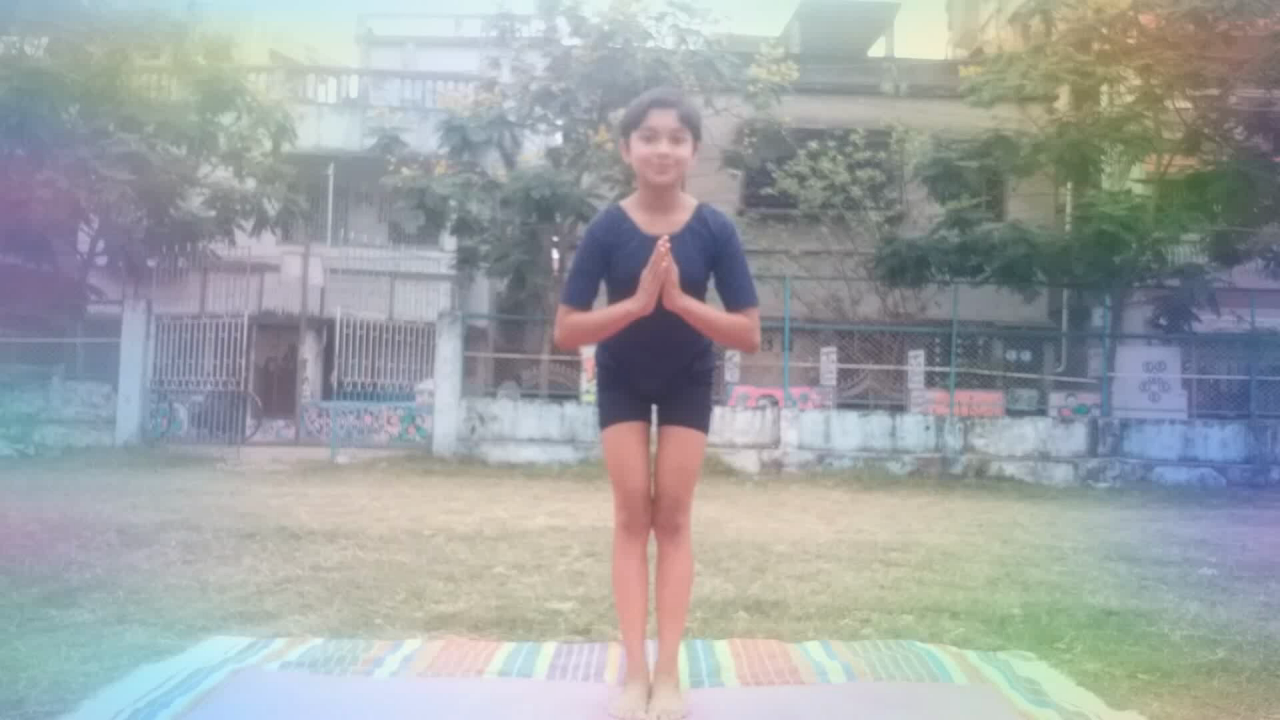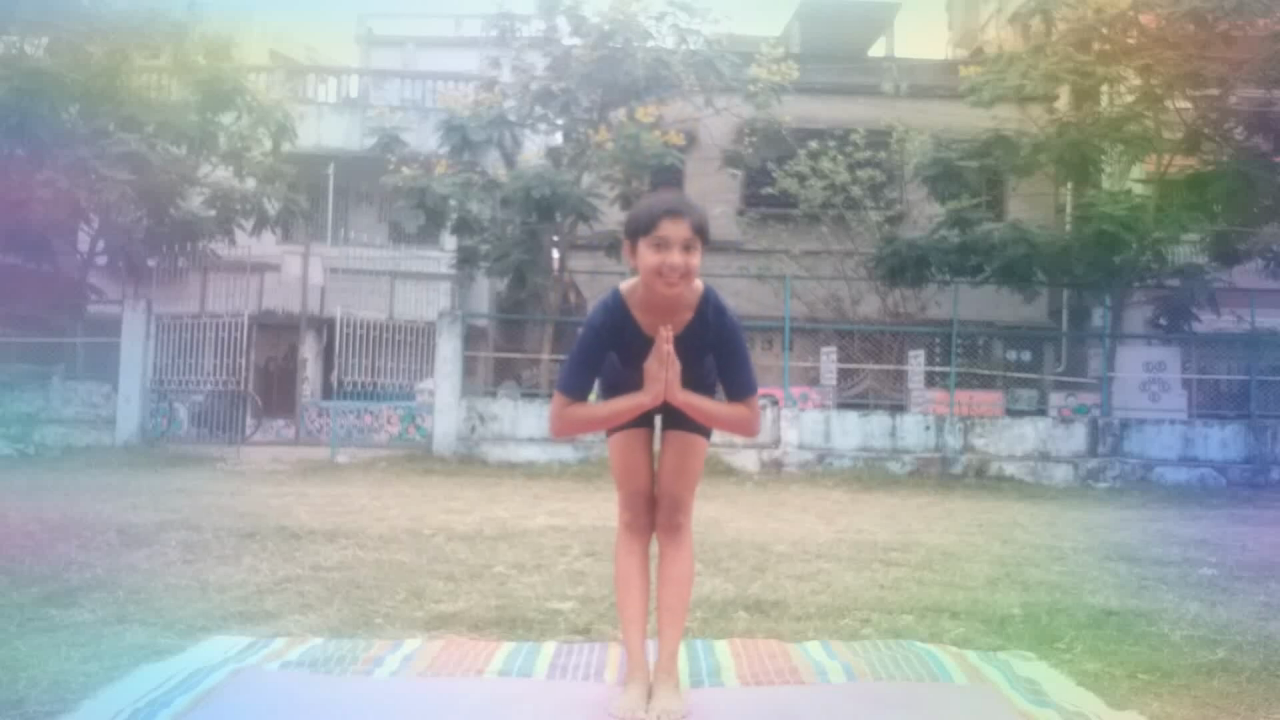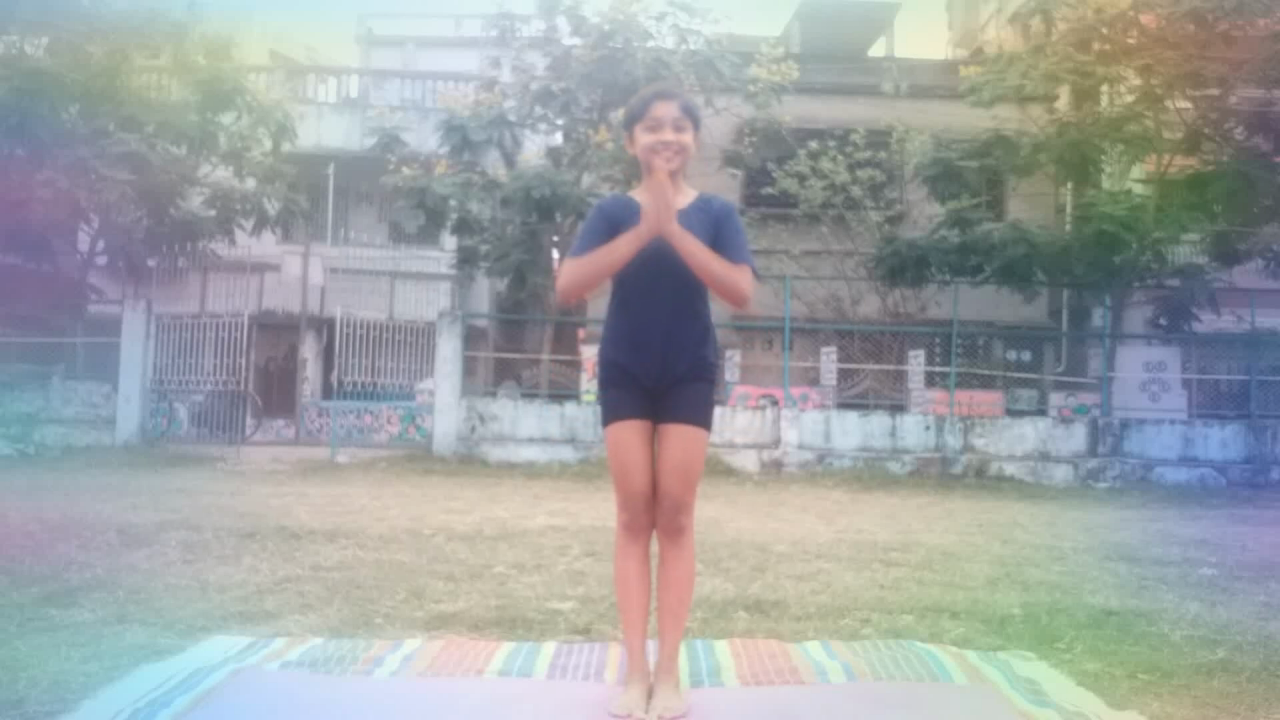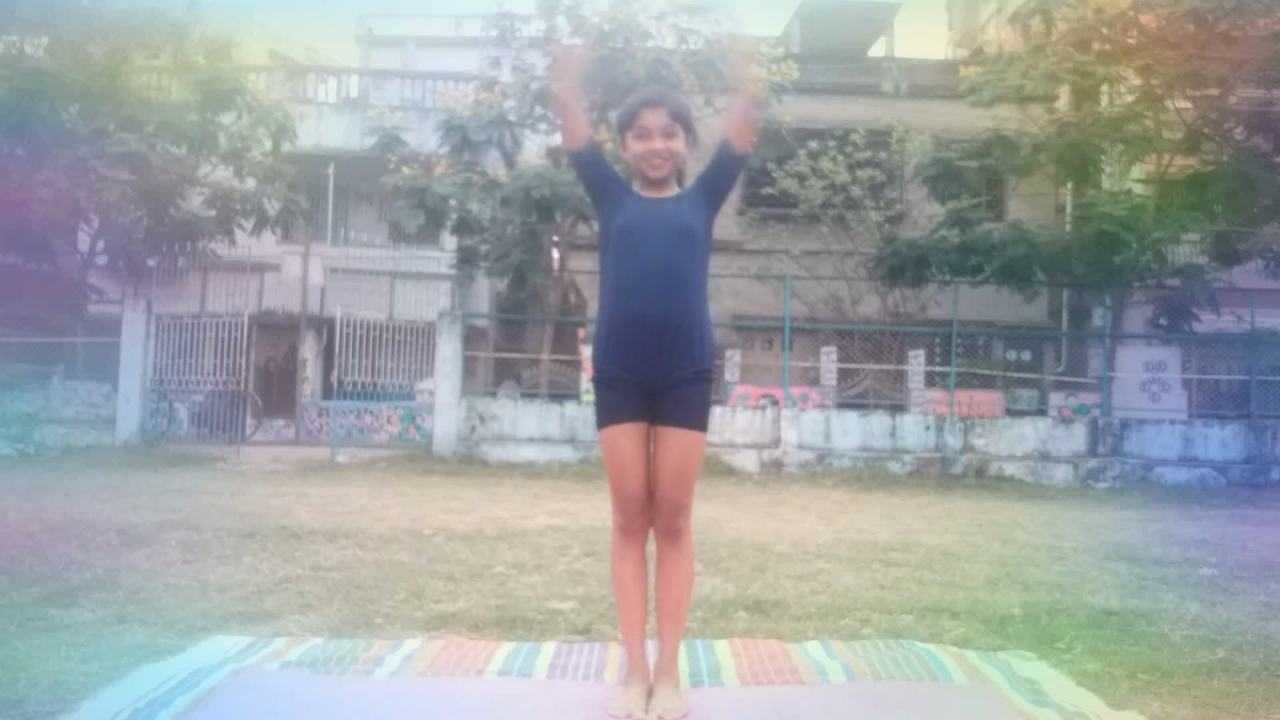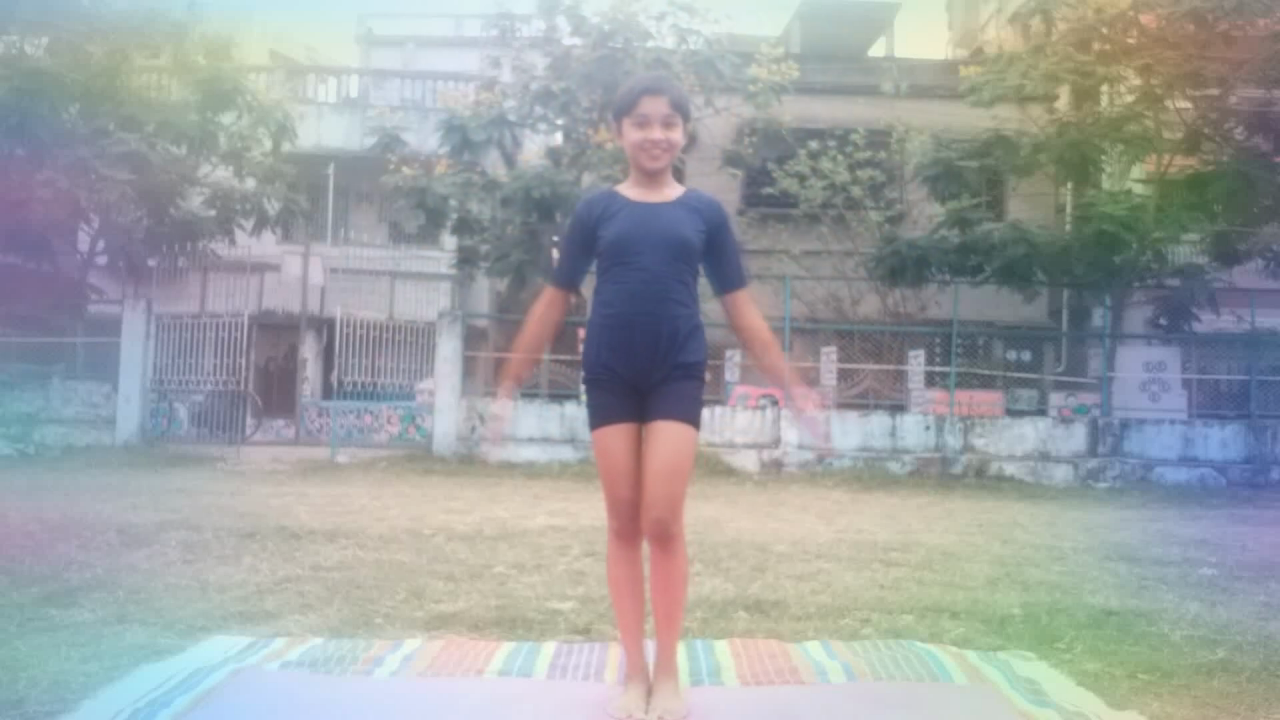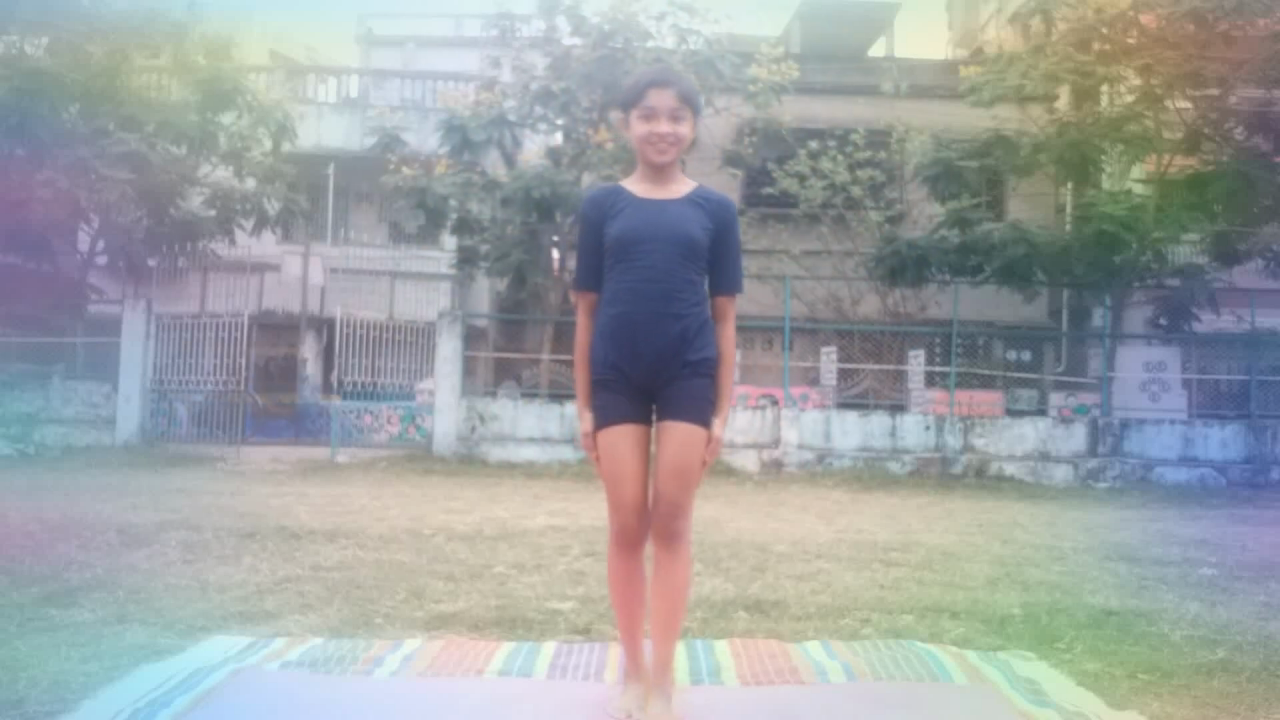
dt=0.5s
person 1, frame 1
left shoulder: (714, 230)
right shoulder: (607, 228)
left elbow: (751, 335)
right elbow: (564, 332)
left wrist: (678, 298)
right wrist: (638, 301)
left hip: (688, 384)
right hip: (621, 383)
left knee: (672, 516)
right knee: (631, 515)
right ankle: (633, 669)
person 1, frame 2
left shoulder: (716, 315)
right shoulder: (609, 314)
left elbow: (749, 420)
right elbow: (561, 420)
left wrist: (678, 394)
right wrist: (645, 396)
left hip: (692, 398)
right hip: (628, 398)
left knee: (674, 518)
right knee: (635, 518)
left ankle: (668, 673)
right ankle: (635, 672)
person 1, frame 3
left shoulder: (715, 213)
right shoulder: (613, 213)
left elbow: (742, 292)
right elbow: (566, 287)
left wrist: (677, 232)
right wrist: (640, 233)
left hip: (689, 376)
right hip: (624, 375)
left knee: (676, 517)
right knee: (634, 515)
person 1, frame 4
left shoulder: (702, 200)
right shoulder: (611, 197)
left elbow: (743, 124)
right elbow: (570, 112)
left hip: (686, 374)
right hip: (618, 373)
left knee: (672, 520)
right knee: (629, 520)
person 1, frame 5
left shoulder: (706, 212)
right shoulder: (595, 209)
left elbow: (740, 306)
right elbow: (555, 301)
left wrist: (793, 384)
right wrist: (507, 384)
left hip: (677, 376)
right hip: (609, 377)
left knee: (663, 523)
right knee: (623, 524)
person 1, frame 6
left shoulder: (715, 210)
right shoulder: (602, 205)
left elbow: (724, 315)
right elbow: (587, 310)
left wrist: (723, 410)
right wrist: (584, 404)
left hip: (687, 376)
right hip: (618, 379)
left knee: (670, 526)
right knee: (626, 529)
